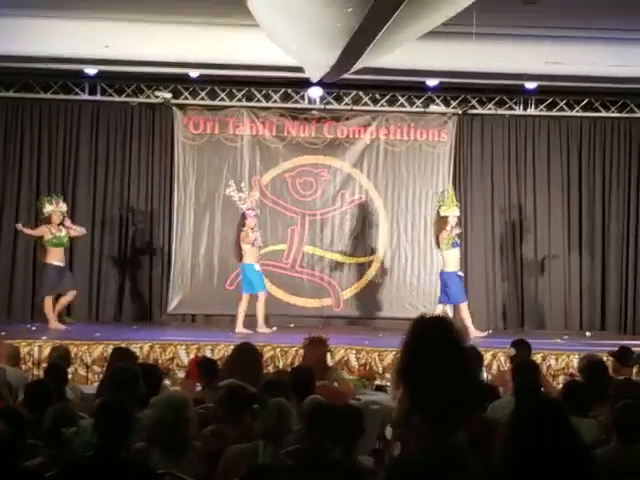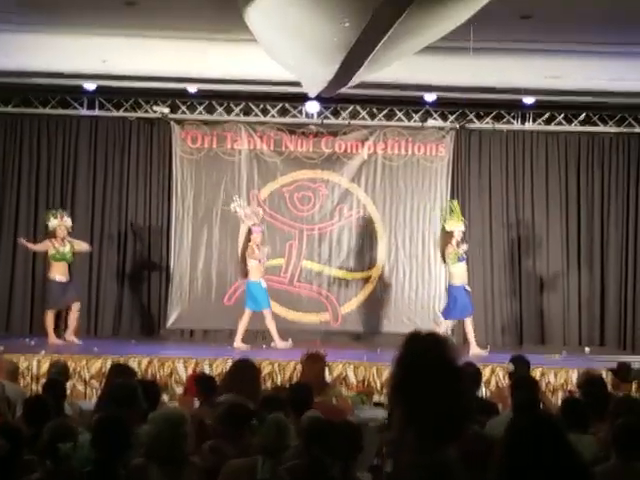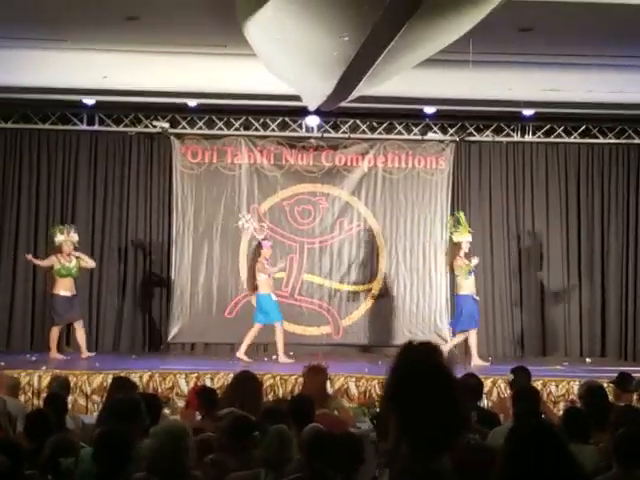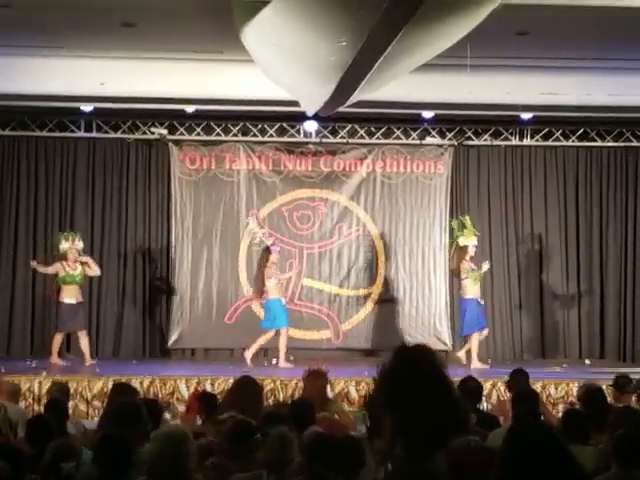
dt=0.1s
person 1, frame 1
left shoulder: (450, 234)
right shoulder: (444, 234)
right elbow: (447, 242)
right wrist: (453, 235)
left hip: (453, 274)
right hip: (450, 274)
left knee: (443, 304)
right knee: (462, 303)
right ankle: (472, 330)
person 1, frame 2
left shoulder: (457, 248)
right shoulder: (450, 248)
right elbow: (453, 258)
right wrist: (460, 252)
left hip: (461, 287)
right hip: (457, 287)
left knee: (451, 319)
right knee: (467, 318)
right ankle: (473, 347)
person 1, frame 3
left shoulder: (464, 259)
right shoulder: (459, 260)
right elbow: (464, 271)
right wrist: (471, 265)
left hip: (469, 298)
right hip: (465, 298)
left knee: (467, 330)
right knee: (472, 329)
left ankle: (447, 347)
right ankle: (475, 358)
person 1, frame 4
left shoulder: (468, 263)
right shoulder: (464, 264)
right elbow: (473, 276)
right wrist: (481, 271)
left hip: (475, 302)
right hip: (469, 302)
left knee: (483, 331)
right knee: (475, 332)
left ankle: (463, 352)
right ankle: (475, 361)
person 2, frame 1
left shoulder: (253, 232)
right shoulder: (244, 234)
right elbow: (248, 241)
right wrist: (254, 236)
left hip: (254, 267)
right hip: (249, 267)
left knee: (246, 298)
right knee: (262, 295)
left ankle: (239, 326)
right ankle: (260, 325)
person 2, frame 2
left shoulder: (257, 248)
right shoulder: (250, 250)
right elbow: (257, 257)
left hip: (257, 284)
right hip: (255, 284)
left knee: (248, 314)
right knee: (268, 313)
left ankle: (238, 341)
right ankle: (277, 341)
person 2, frame 3
left shoulder: (265, 263)
right shoulder: (260, 264)
right elbow: (268, 271)
right wrist: (278, 268)
left hip: (266, 298)
right hip: (265, 298)
left knee: (256, 327)
right knee: (279, 326)
left ankle: (241, 351)
right ankle: (281, 356)
person 2, frame 4
left shoulder: (271, 269)
right shoulder: (269, 269)
right elbow: (279, 277)
right wrist: (290, 274)
left hip: (273, 302)
right hip: (274, 302)
left knee: (271, 333)
right knee: (283, 331)
left ankle: (250, 352)
right ankle: (282, 361)
person 3, frame 1
left shoulder: (65, 230)
right shoulder: (45, 229)
left elbow: (82, 232)
right elbow: (33, 232)
left wrist: (71, 226)
right wrist: (22, 228)
left hip: (62, 266)
right hip: (51, 265)
left knee: (72, 292)
right knee: (49, 294)
left ankle: (54, 312)
right ankle: (52, 322)
person 3, frame 2
left shoulder: (70, 245)
right shoulder: (49, 243)
left elbow: (87, 247)
right elbow: (36, 247)
left wrist: (73, 240)
right wrist: (26, 243)
left hip: (67, 281)
right hip: (54, 280)
left knee: (76, 305)
right knee: (51, 309)
left ankle: (69, 333)
right ankle: (51, 337)
person 3, frame 3
left shoulder: (76, 260)
right shoulder: (55, 258)
left elbow: (93, 264)
right elbow: (43, 263)
left wrist: (80, 255)
right wrist: (32, 259)
left hip: (73, 296)
right hip: (59, 295)
left knee: (79, 323)
right knee: (58, 324)
left ankle: (84, 351)
right ankle: (53, 351)
person 3, frame 4
left shoulder: (81, 268)
right shoulder: (60, 266)
left elbow: (97, 272)
right elbow: (47, 270)
left wrist: (88, 261)
right wrist: (37, 267)
left hip: (78, 303)
right hip: (65, 302)
left knee: (82, 331)
right knee: (61, 331)
left ankle: (88, 358)
right ankle: (54, 357)
